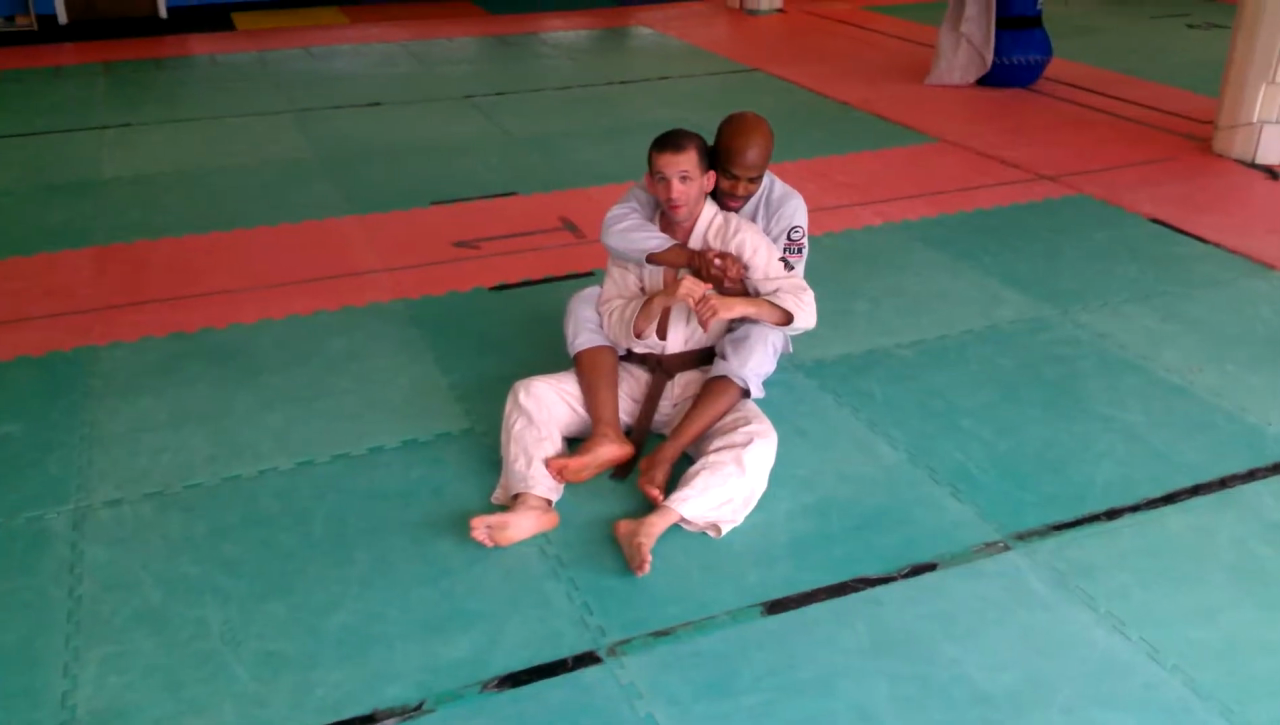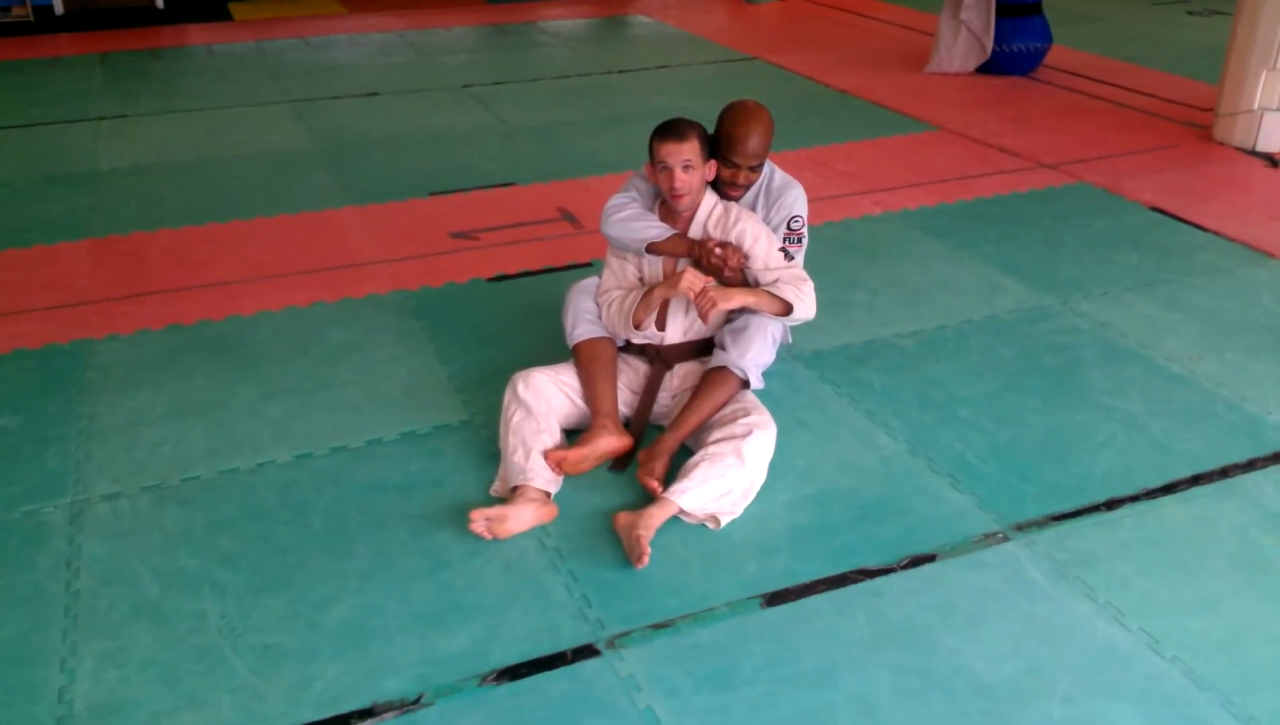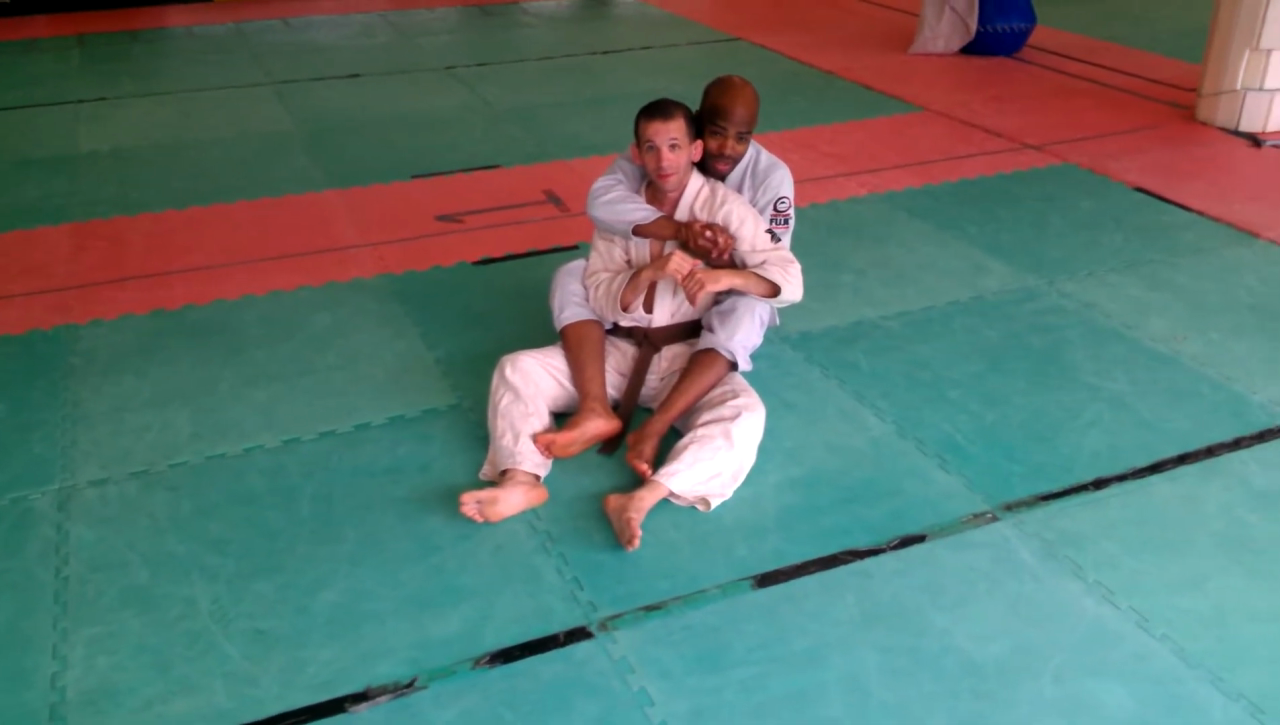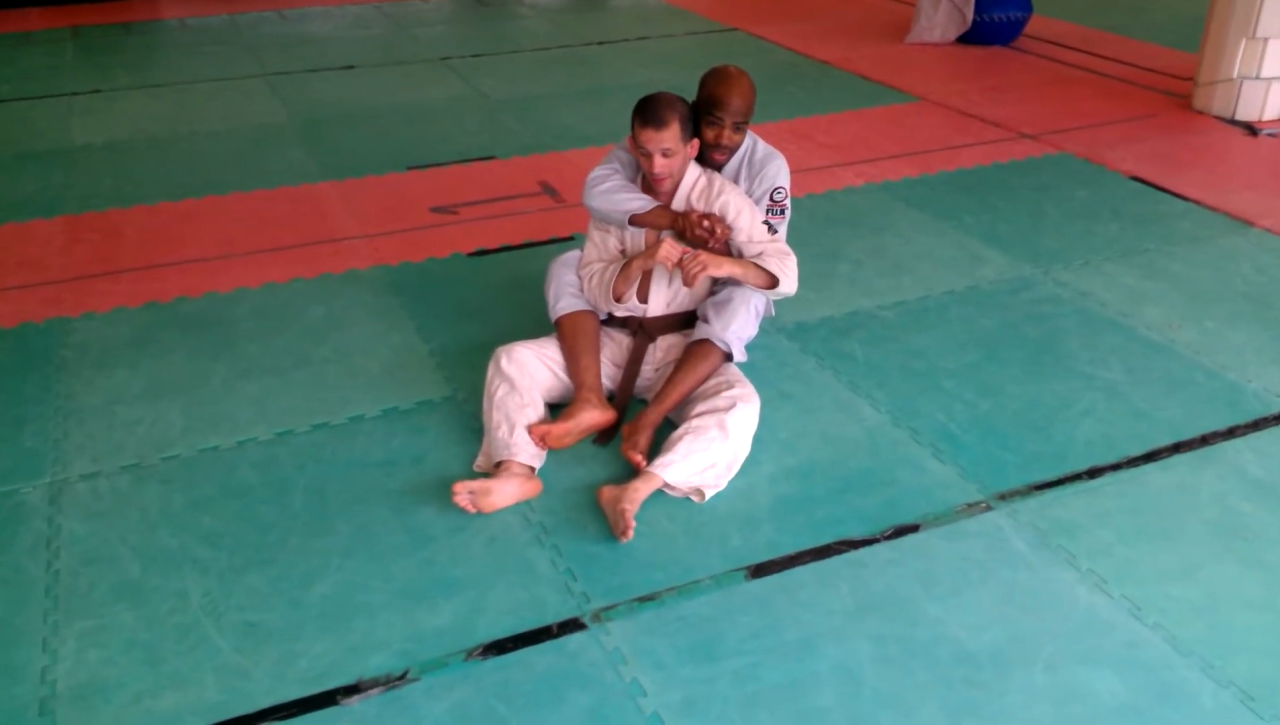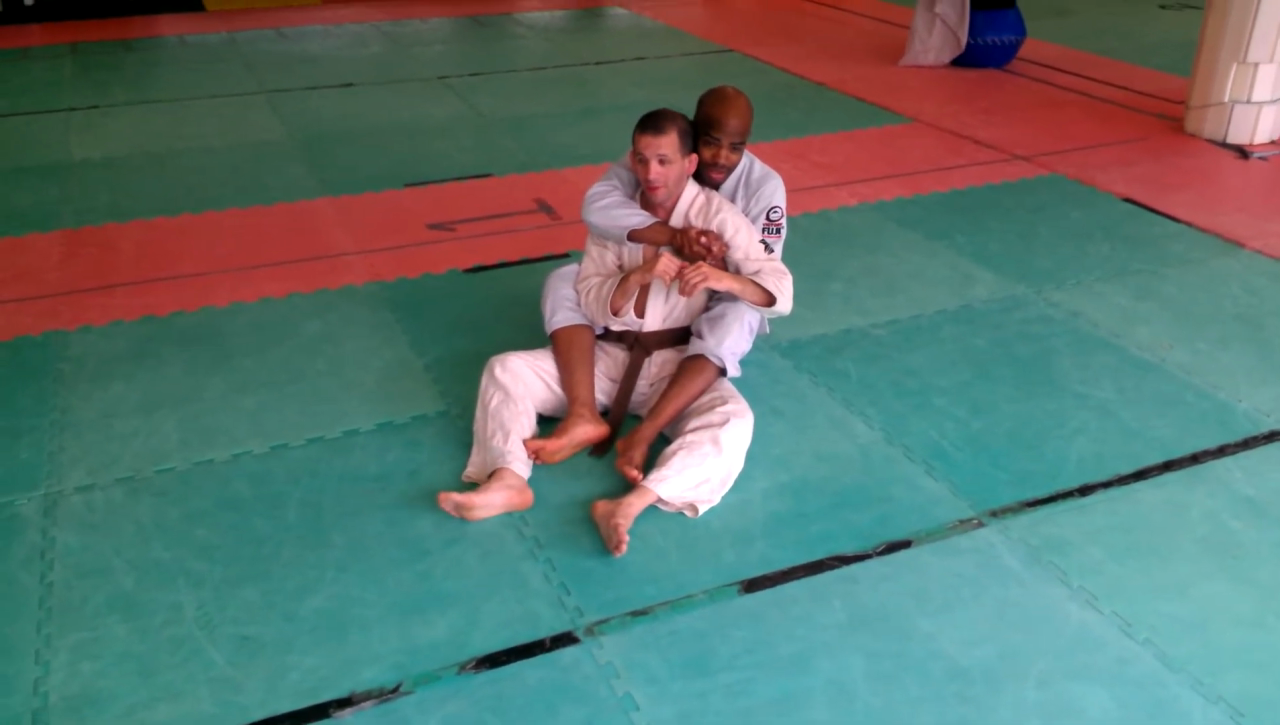
dt=1s
person 1, frame 1
left shoulder: (737, 236)
left elbow: (803, 307)
right elbow: (614, 327)
left wrist: (737, 304)
right wrist: (662, 298)
left hip: (702, 384)
right hip: (633, 376)
left knee: (755, 441)
right knee: (531, 394)
left ankle: (651, 524)
right ankle: (534, 505)
person 1, frame 2
left shoulder: (737, 226)
left elbow: (803, 298)
right elbow: (613, 317)
left wrist: (737, 295)
right wrist: (662, 290)
left hip: (702, 374)
right hip: (633, 367)
left knee: (755, 432)
right knee: (529, 386)
left ankle: (650, 517)
right ankle: (532, 497)
person 1, frame 3
left shoulder: (723, 207)
left elbow: (789, 280)
right elbow: (600, 300)
left wrist: (725, 277)
right wrist: (650, 272)
left hip: (689, 357)
right hip: (620, 350)
left knee: (744, 414)
right knee: (518, 369)
left ankle: (640, 500)
right ankle: (521, 481)
person 1, frame 4
left shoulder: (719, 197)
left elbow: (785, 273)
right elbow: (595, 290)
left wrist: (724, 264)
right wrist: (640, 261)
left hip: (683, 347)
right hip: (614, 340)
left knee: (738, 405)
right knee: (512, 361)
left ankle: (633, 491)
right ankle: (516, 472)
person 1, frame 5
left shoulder: (717, 216)
left elbow: (780, 292)
right elbow: (591, 305)
left wrist: (724, 278)
right wrist: (637, 275)
left hip: (679, 364)
right hip: (610, 355)
left knee: (732, 421)
right knee: (506, 370)
left ankle: (627, 506)
right ankle: (507, 481)
person 2, frame 1
left shoulder: (785, 206)
right elbow: (617, 227)
left wrist: (735, 289)
right wrist: (691, 258)
left hip: (730, 329)
left knee: (763, 340)
right knee: (586, 304)
left ankle: (666, 454)
right ankle: (608, 435)
person 2, frame 2
left shoulder: (785, 195)
right elbow: (616, 217)
left wrist: (733, 277)
right wrist: (693, 248)
left hip: (729, 318)
left knee: (761, 331)
right knee: (585, 295)
left ankle: (664, 446)
right ankle: (606, 427)
person 2, frame 3
left shoulder: (771, 176)
right elbow: (603, 199)
left wrist: (721, 258)
right wrist: (680, 230)
left hip: (718, 300)
left knee: (749, 314)
right knee: (572, 277)
left ankle: (653, 429)
right ankle: (596, 410)
person 2, frame 4
left shoulder: (767, 165)
right elbow: (599, 188)
left wrist: (718, 247)
right wrist: (676, 220)
left hip: (711, 291)
left knee: (744, 303)
right knee: (567, 268)
left ankle: (647, 420)
right ankle: (591, 400)
person 2, frame 5
left shoulder: (764, 185)
right elbow: (598, 204)
left wrist: (715, 265)
right wrist: (674, 236)
left hip: (706, 307)
left knee: (738, 319)
right knee: (563, 283)
left ankle: (642, 435)
right ankle: (583, 415)
